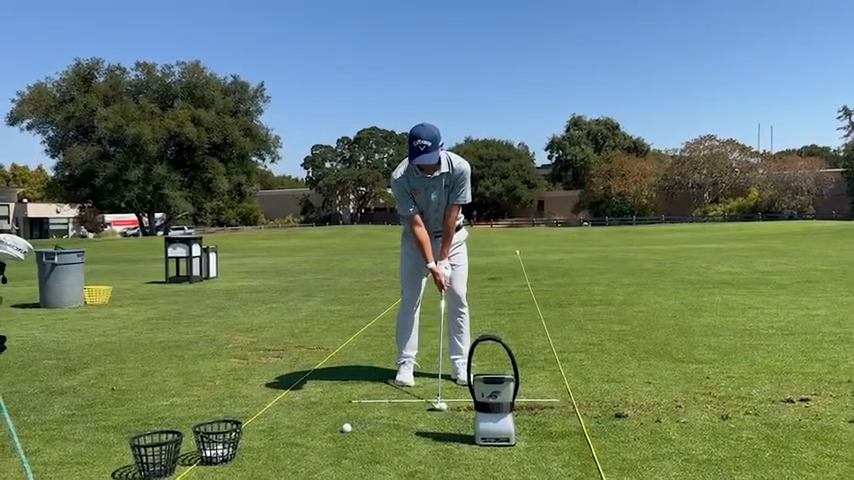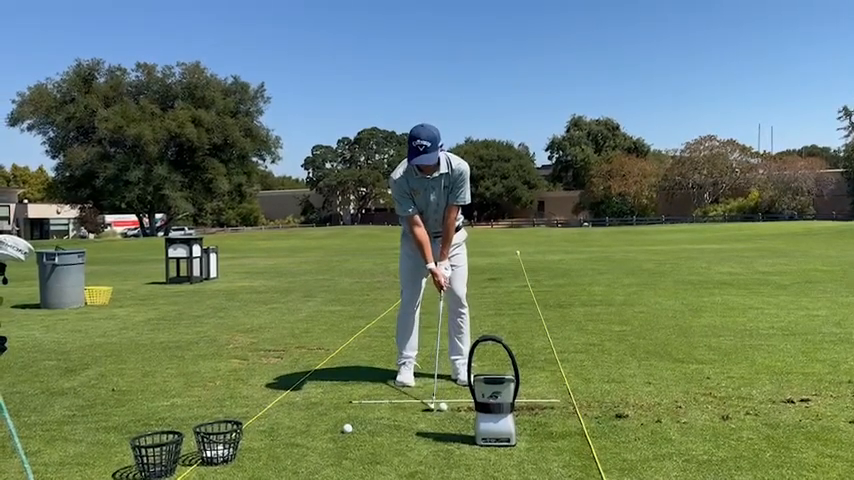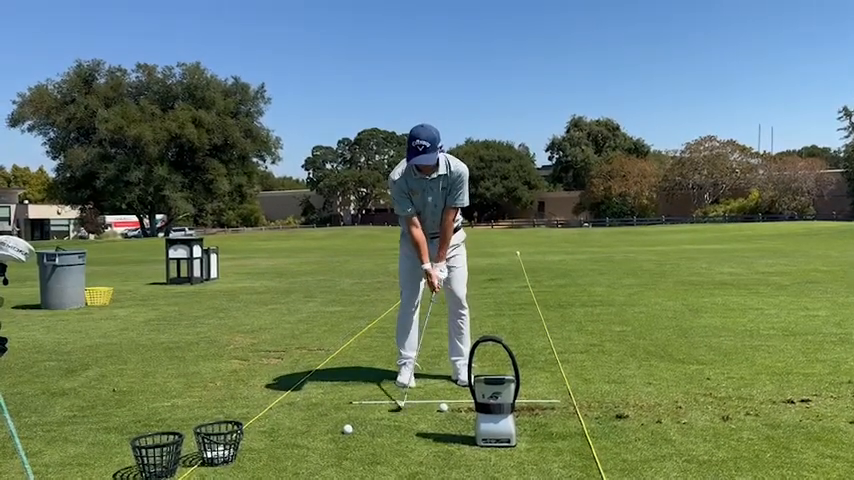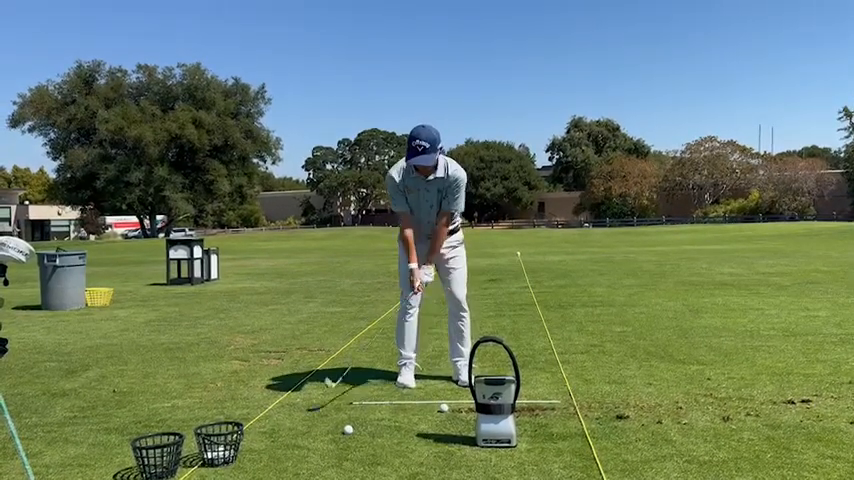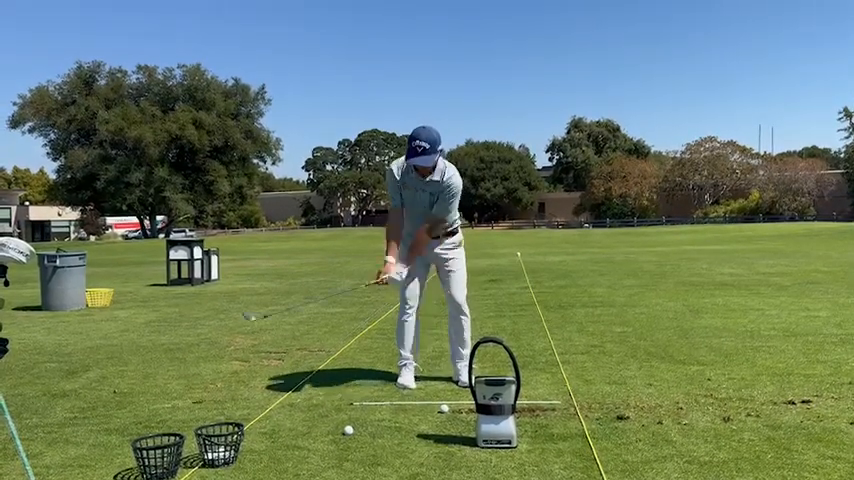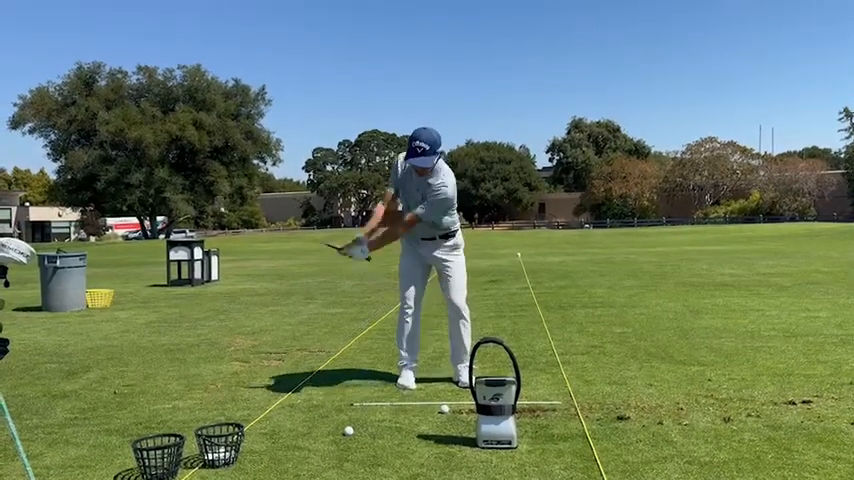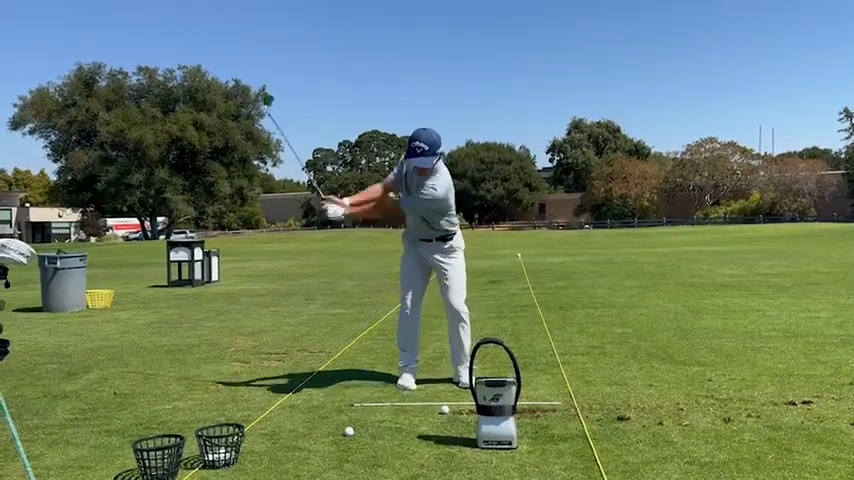
dt=0.1s
person 1, frame 1
left shoulder: (459, 168)
right shoulder: (400, 178)
left elbow: (451, 216)
right elbow: (416, 224)
left wrist: (443, 259)
right wrist: (431, 265)
left hip: (452, 238)
right hip: (415, 239)
left knee: (458, 300)
right knee: (410, 300)
left ankle: (460, 364)
right ankle: (405, 364)
person 1, frame 2
left shoulder: (458, 169)
right shoulder: (399, 178)
left elbow: (451, 217)
right elbow: (415, 224)
left wrist: (443, 259)
right wrist: (431, 265)
left hip: (451, 238)
right hip: (415, 240)
left knee: (458, 300)
right knee: (410, 301)
left ankle: (460, 365)
right ankle: (406, 364)
person 1, frame 3
left shoulder: (457, 171)
right shoulder: (398, 178)
left elbow: (449, 218)
right elbow: (413, 224)
left wrist: (440, 261)
right wrist: (426, 266)
left hip: (450, 239)
right hip: (415, 241)
left knee: (458, 301)
right knee: (410, 301)
left ankle: (461, 365)
right ankle: (406, 365)
person 1, frame 4
left shoulder: (455, 175)
right shoulder: (396, 176)
left elbow: (443, 223)
right elbow: (406, 223)
left wrist: (431, 264)
right wrist: (413, 265)
left hip: (448, 240)
right hip: (413, 241)
left knee: (458, 302)
right knee: (409, 302)
left ankle: (461, 366)
right ankle: (406, 365)
person 1, frame 5
left shoulder: (450, 181)
right shoulder: (396, 171)
left elbow: (428, 228)
right elbow: (395, 215)
left wrist: (406, 263)
right wrist: (391, 257)
left hip: (447, 241)
right hip: (409, 241)
left knee: (457, 303)
right knee: (409, 303)
left ankle: (462, 366)
right ankle: (406, 366)
person 1, frame 6
left shoulder: (443, 185)
right shoulder: (403, 163)
left elbow: (406, 223)
right elbow: (387, 203)
left wrist: (369, 247)
right wrist: (363, 236)
left hip: (447, 244)
right hip: (411, 241)
left knee: (456, 305)
right knee: (409, 305)
left ankle: (463, 367)
right ankle: (407, 367)
person 1, frame 7
left shoulder: (437, 189)
right shoulder: (412, 162)
right elbow: (384, 188)
left wrist: (349, 212)
right wrist: (347, 201)
left hip: (445, 246)
right hip: (415, 243)
left knee: (456, 306)
right knee: (409, 306)
left ankle: (462, 368)
right ankle: (408, 367)
